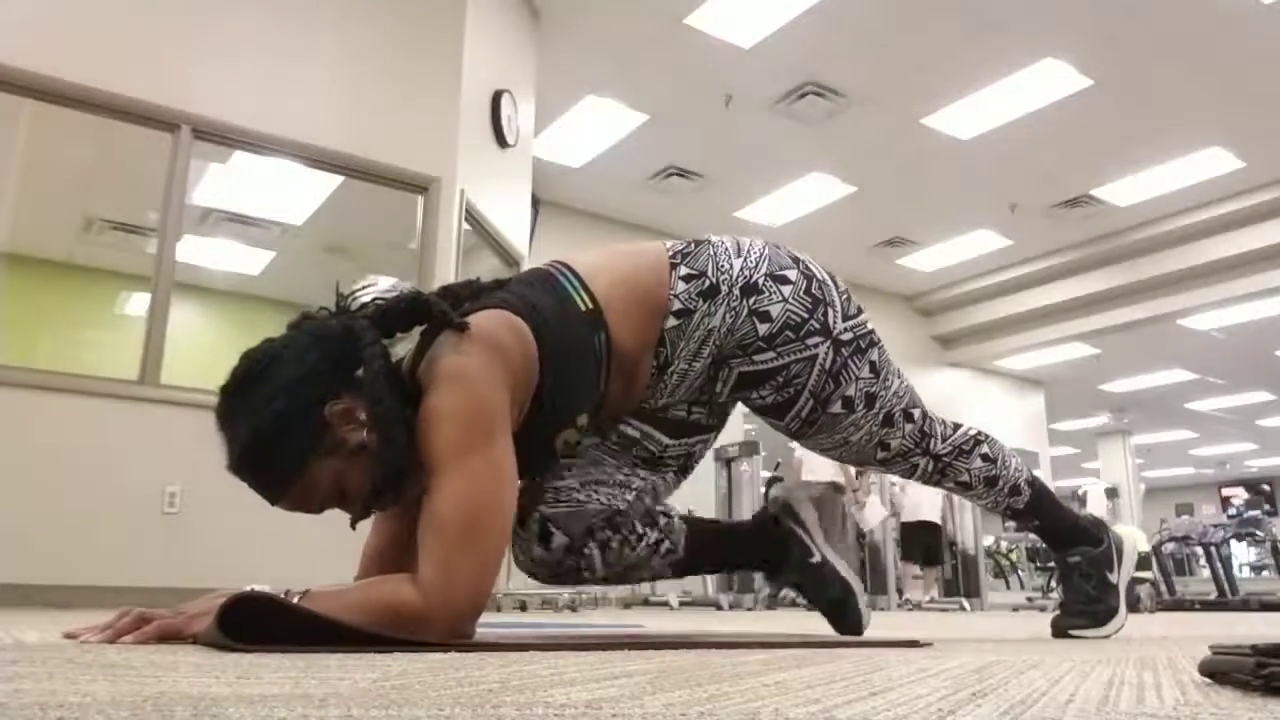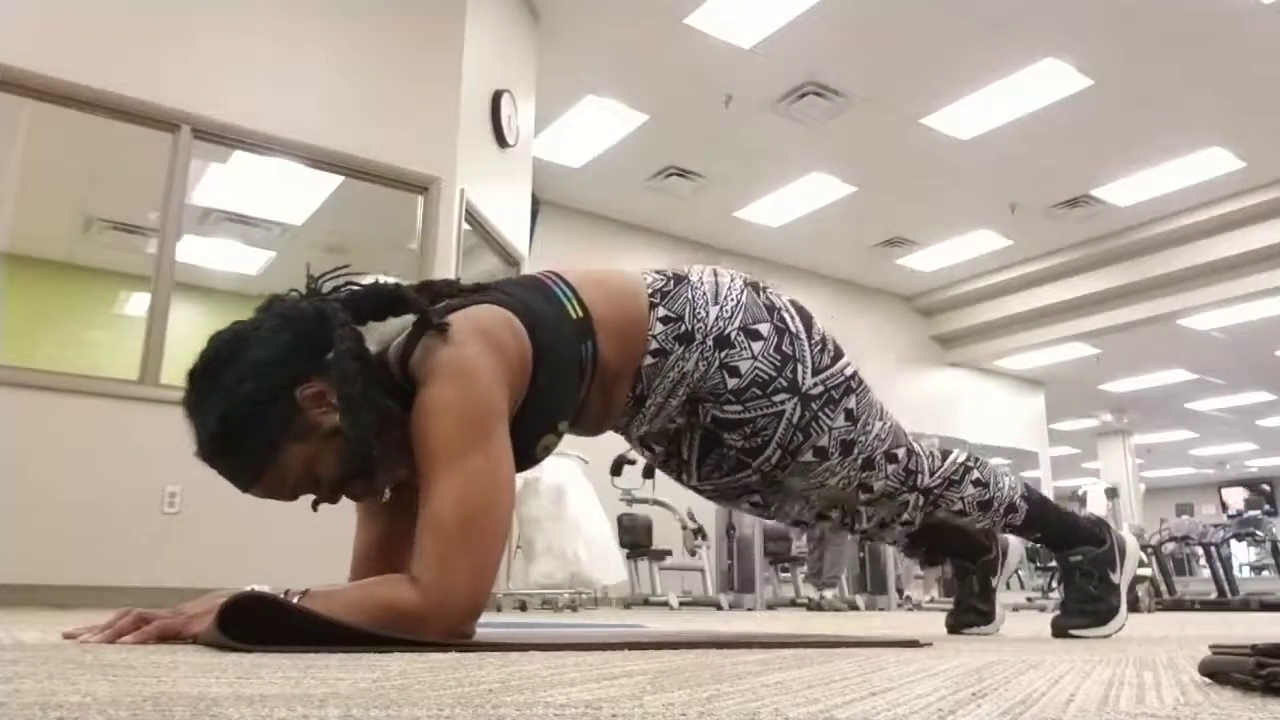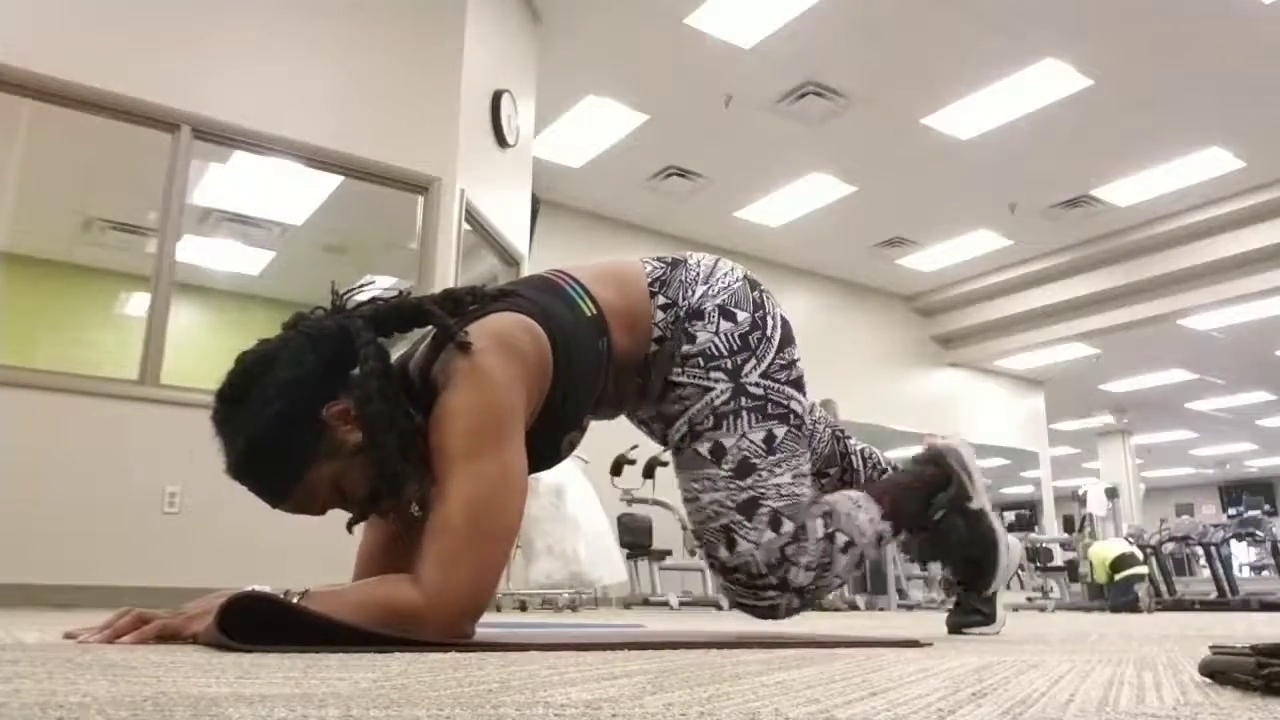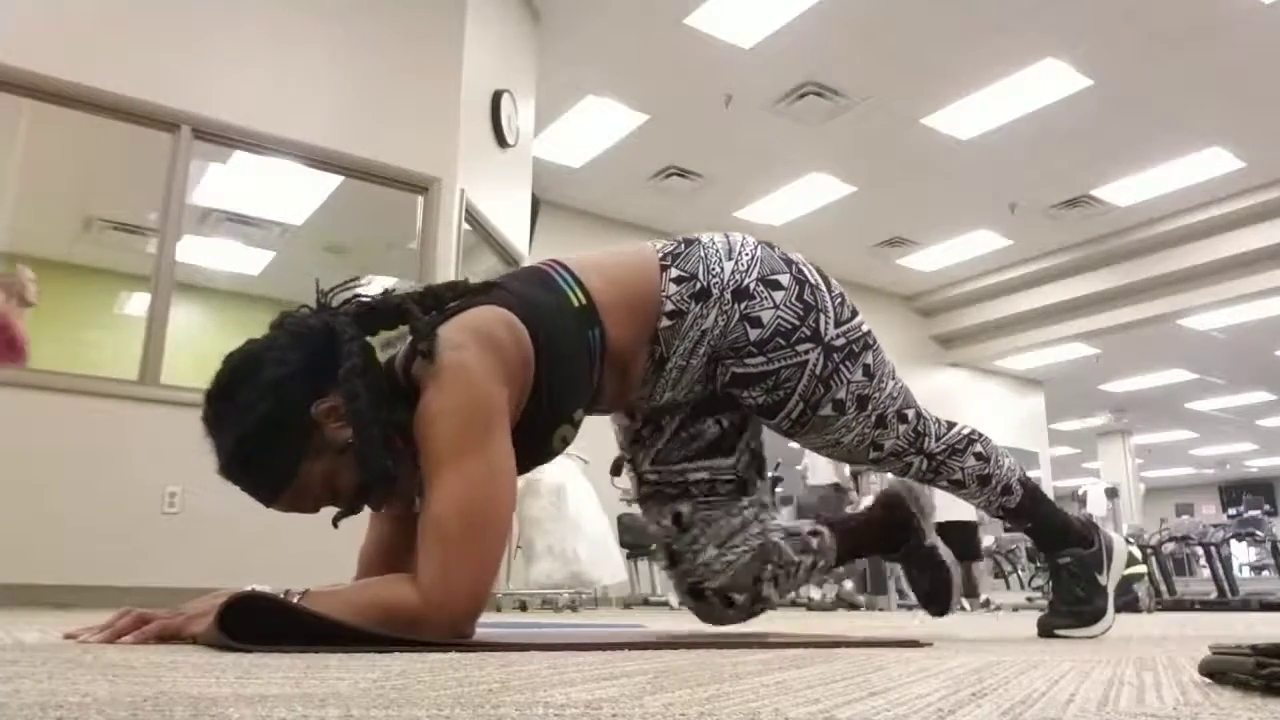
dt=0.7s
person 1, frame 1
left shoulder: (460, 381)
right shoulder: (409, 407)
left elbow: (445, 605)
right elbow: (392, 585)
left hip: (755, 305)
right hip: (674, 377)
left knee: (911, 445)
right knee: (558, 538)
left ankle: (1087, 541)
right ankle: (775, 542)
person 1, frame 2
left shoulder: (455, 376)
right shoulder: (391, 407)
left elbow: (444, 603)
right elbow: (382, 587)
right wrist: (241, 605)
left hip: (732, 344)
right hip: (673, 411)
left knee: (900, 471)
right knee: (825, 500)
left ankle: (1089, 541)
right ankle: (975, 553)
person 1, frame 3
left shoulder: (474, 382)
right shoulder: (401, 406)
left elbow: (444, 607)
right elbow: (378, 586)
left hip: (712, 319)
right hip: (657, 369)
left knee: (773, 565)
right knee: (817, 475)
left ankle: (937, 484)
right ankle: (969, 545)
person 1, frame 4
left shoulder: (456, 376)
right shoulder: (400, 401)
left elbow: (444, 605)
right elbow: (383, 590)
left hip: (745, 304)
right hip: (674, 387)
left knee: (909, 443)
right knee: (723, 584)
left ankle: (1079, 544)
right ankle: (888, 532)
